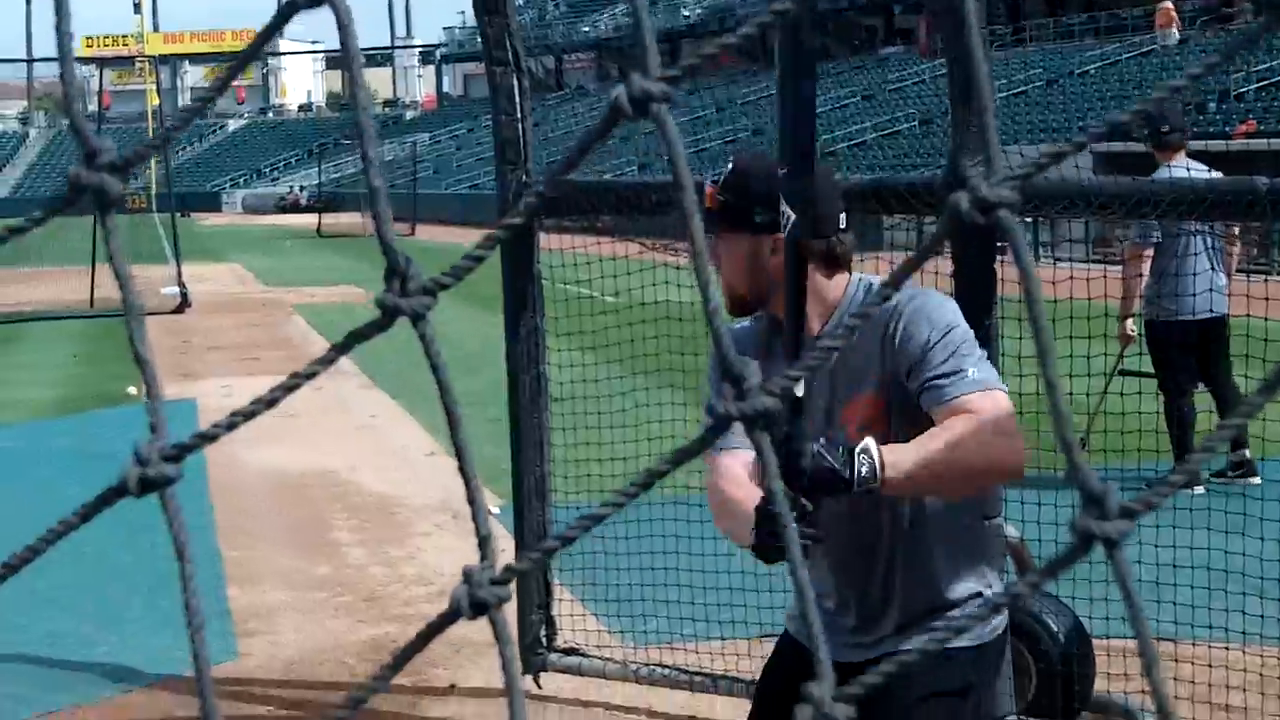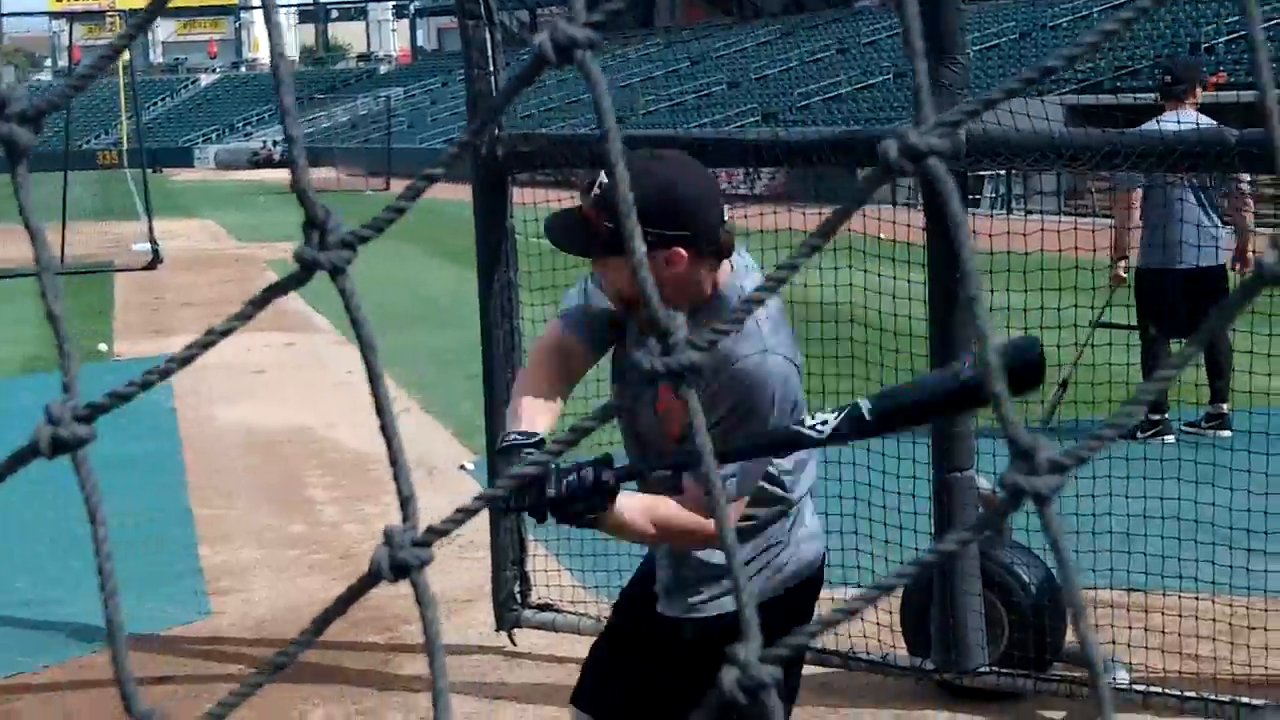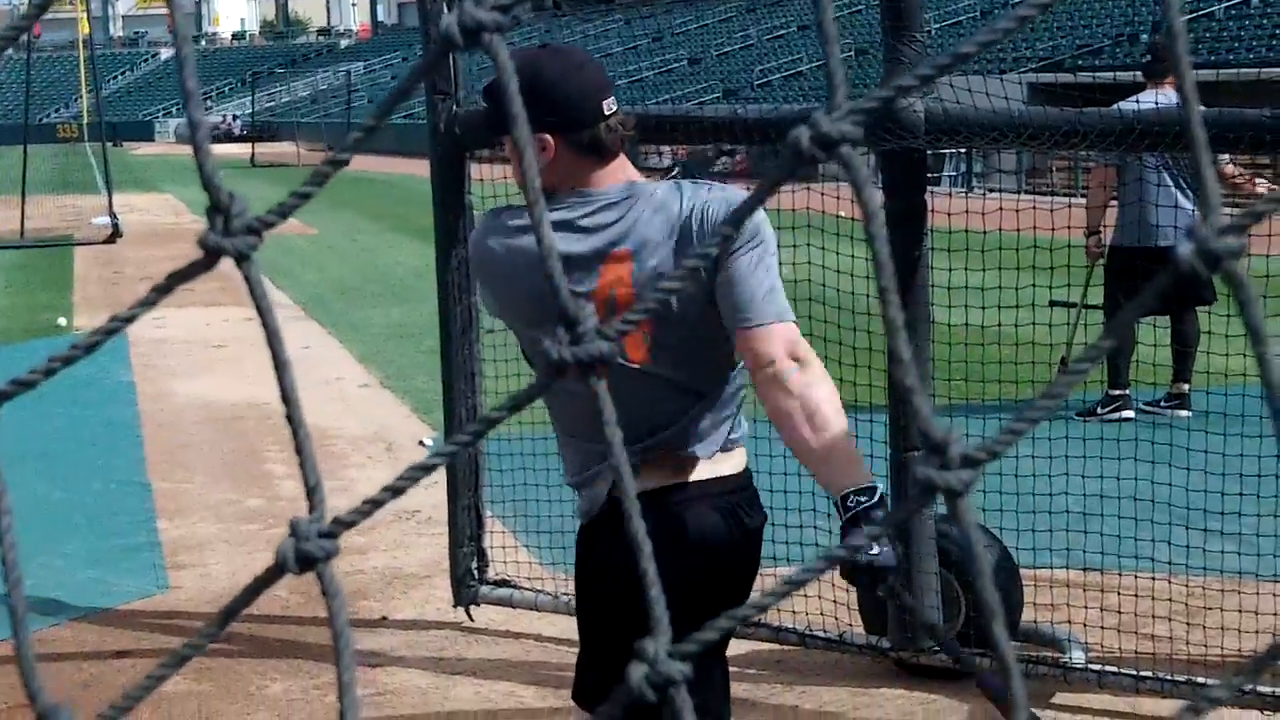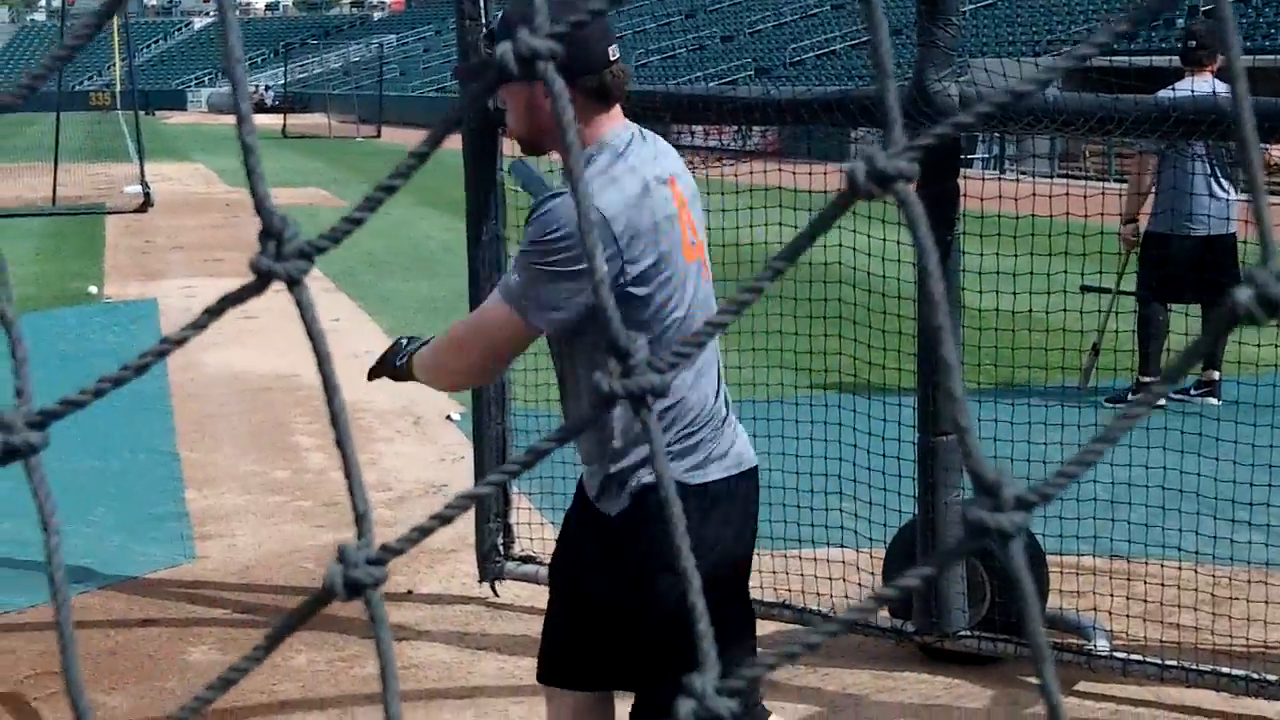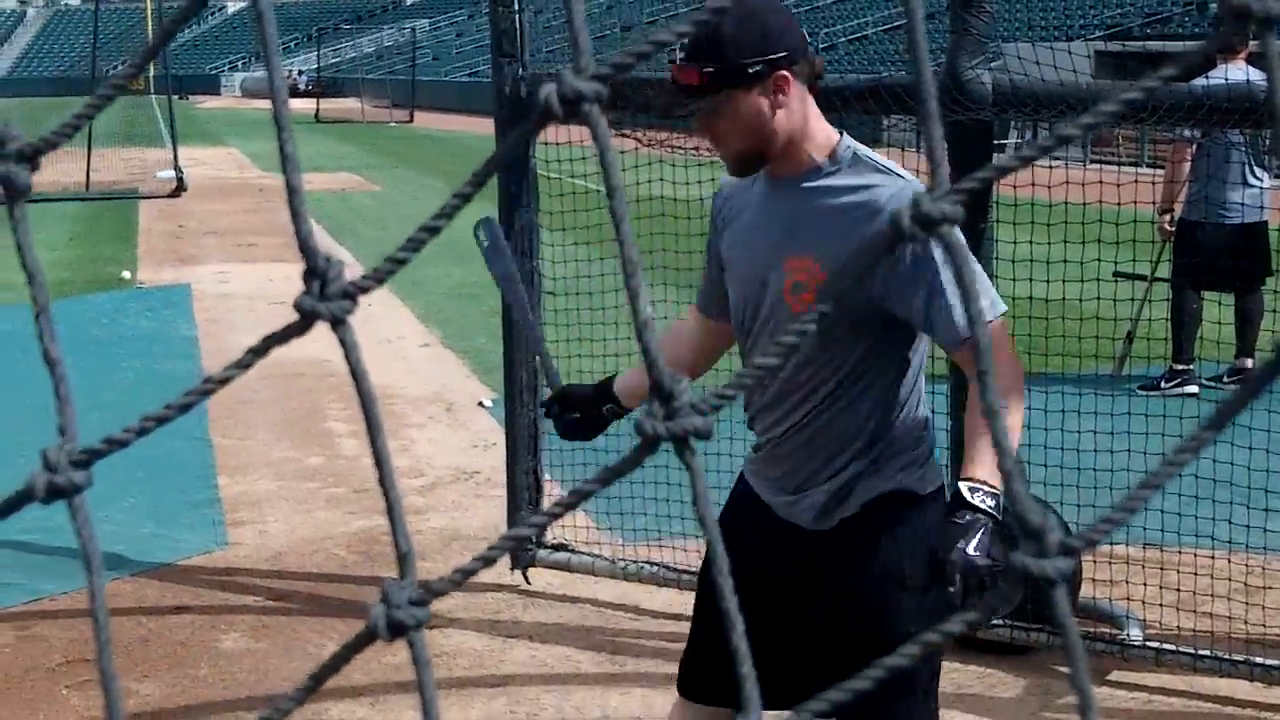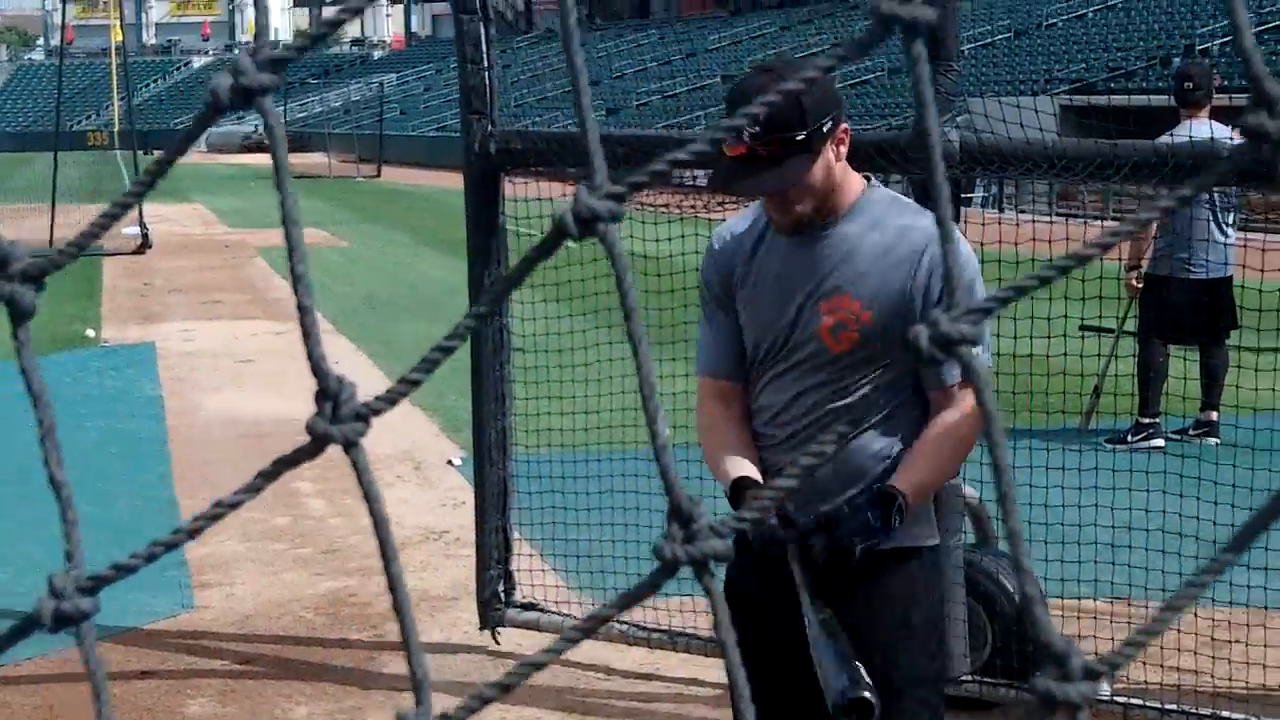
dt=0.5s
person 1, frame 1
left shoulder: (914, 320)
right shoulder: (744, 351)
left elbow: (1002, 449)
right elbow: (729, 486)
left wrist: (854, 465)
right wrist: (762, 519)
left hip: (942, 640)
right hip: (825, 635)
person 1, frame 2
left shoulder: (749, 363)
right shoulder: (628, 282)
left elbow: (707, 523)
right elbow: (545, 362)
left wrist: (600, 503)
right wrist: (521, 443)
left hip: (731, 596)
person 1, frame 3
left shoulder: (497, 245)
right shoulder: (718, 216)
right elbow: (783, 366)
right wrist: (860, 502)
left hip: (623, 522)
right hip: (726, 510)
person 1, frame 4
left shoulder: (585, 206)
right shoulder: (650, 158)
left elbow: (478, 351)
left wrist: (408, 357)
left hip: (684, 499)
right hip: (619, 487)
person 1, frame 5
left shoulder: (889, 206)
right shoulder: (739, 194)
left elbow: (995, 358)
left wrist: (977, 503)
right wrist: (615, 396)
left hip: (881, 515)
right hip: (768, 499)
person 1, frame 6
left shoulder: (925, 246)
right shoulder: (729, 249)
left elbow: (960, 409)
right elbow: (718, 400)
left wrist: (884, 504)
right wrist: (748, 487)
left hip: (884, 556)
right hip: (765, 549)
person 2, frame 1
right shoulder: (1217, 180)
left elbow: (1140, 257)
right elbow: (1232, 242)
left wrist: (1126, 313)
left hip: (1171, 308)
right hip: (1214, 302)
left knee: (1177, 389)
right knee: (1221, 379)
right ankle: (1242, 461)
person 2, frame 2
left shoulder: (1145, 135)
left elbow: (1129, 201)
right elbow: (1240, 197)
left wrist: (1119, 255)
right wrist: (1244, 245)
left hip: (1160, 256)
right hip: (1212, 253)
left knee: (1155, 337)
right knee: (1214, 332)
left ankle: (1157, 419)
right ankle: (1219, 412)
person 2, frame 3
left shoulder: (1120, 113)
left elbow: (1102, 179)
right elbow: (1224, 171)
left wrist: (1093, 230)
right wrist: (1253, 185)
left hip: (1134, 234)
right hip: (1185, 231)
left knee: (1120, 311)
right knee: (1184, 310)
left ankle: (1118, 394)
right ankle: (1180, 392)
person 2, frame 4
left shoulder: (1164, 100)
right shoulder: (1234, 99)
left elbow: (1144, 166)
left wrist: (1128, 218)
left hip: (1171, 222)
right hip: (1220, 220)
left knee: (1152, 299)
right knee: (1215, 301)
left ankle: (1147, 382)
right ankle: (1209, 380)
person 2, frame 5
left shoulder: (1200, 88)
right shoulder: (1267, 86)
left elbow: (1182, 154)
right elbow: (1271, 144)
left wrist: (1165, 207)
left hip: (1206, 209)
right hip: (1253, 207)
left knee: (1186, 285)
right knee: (1249, 287)
left ankle: (1182, 370)
right ankle: (1243, 366)
person 2, frame 6
left shoulder: (1166, 145)
right shoulder: (1234, 141)
left wrist: (1132, 263)
left hip: (1172, 264)
right hip: (1220, 262)
left knee: (1153, 339)
right knee: (1214, 341)
left ankle: (1148, 424)
right ankle: (1209, 420)
